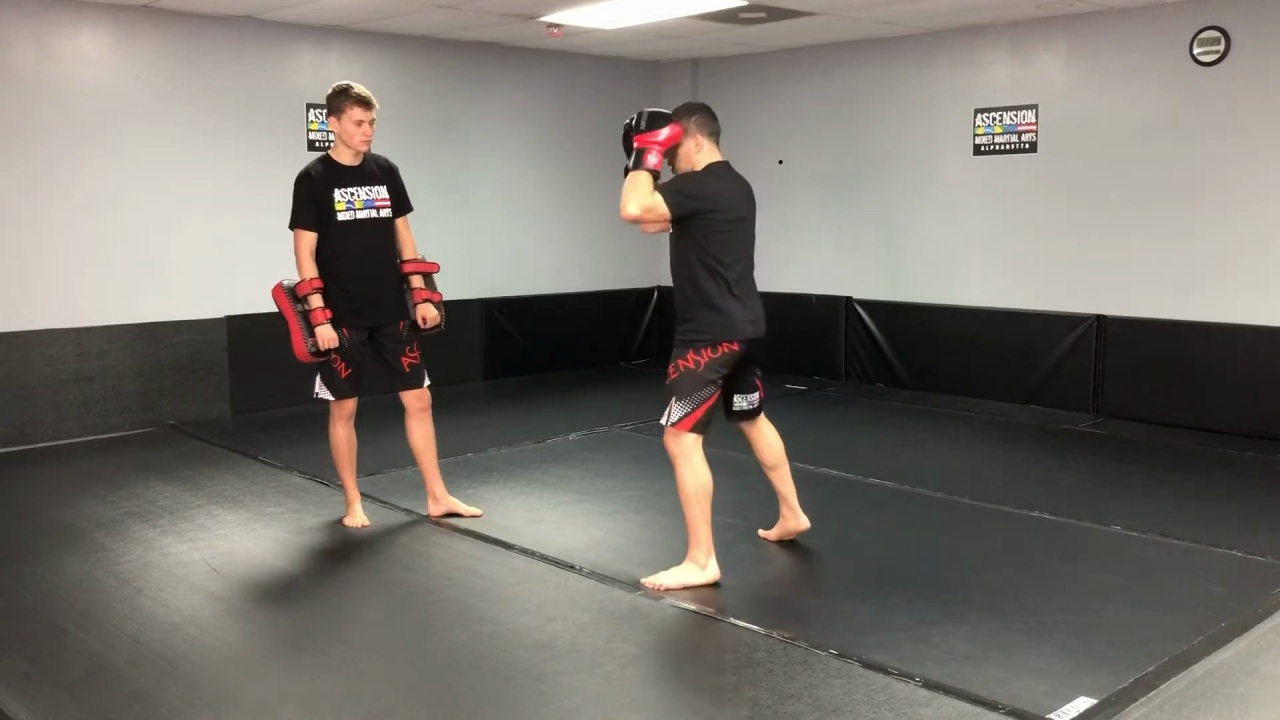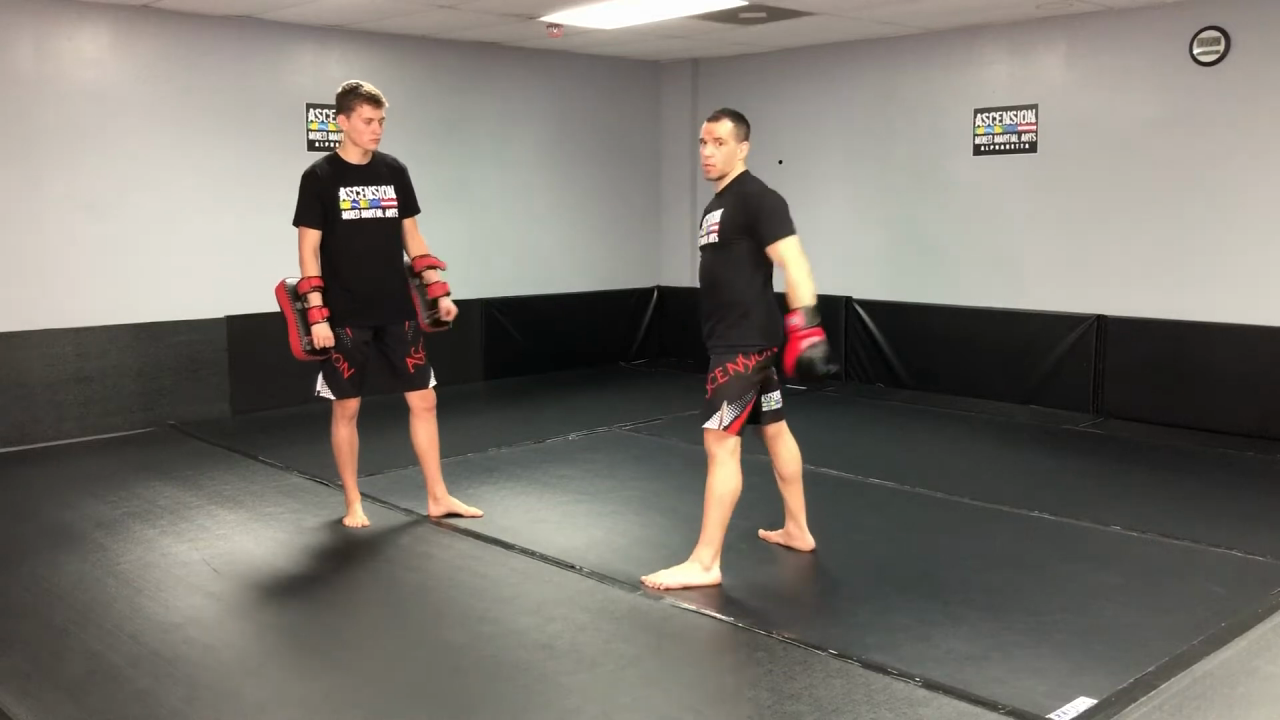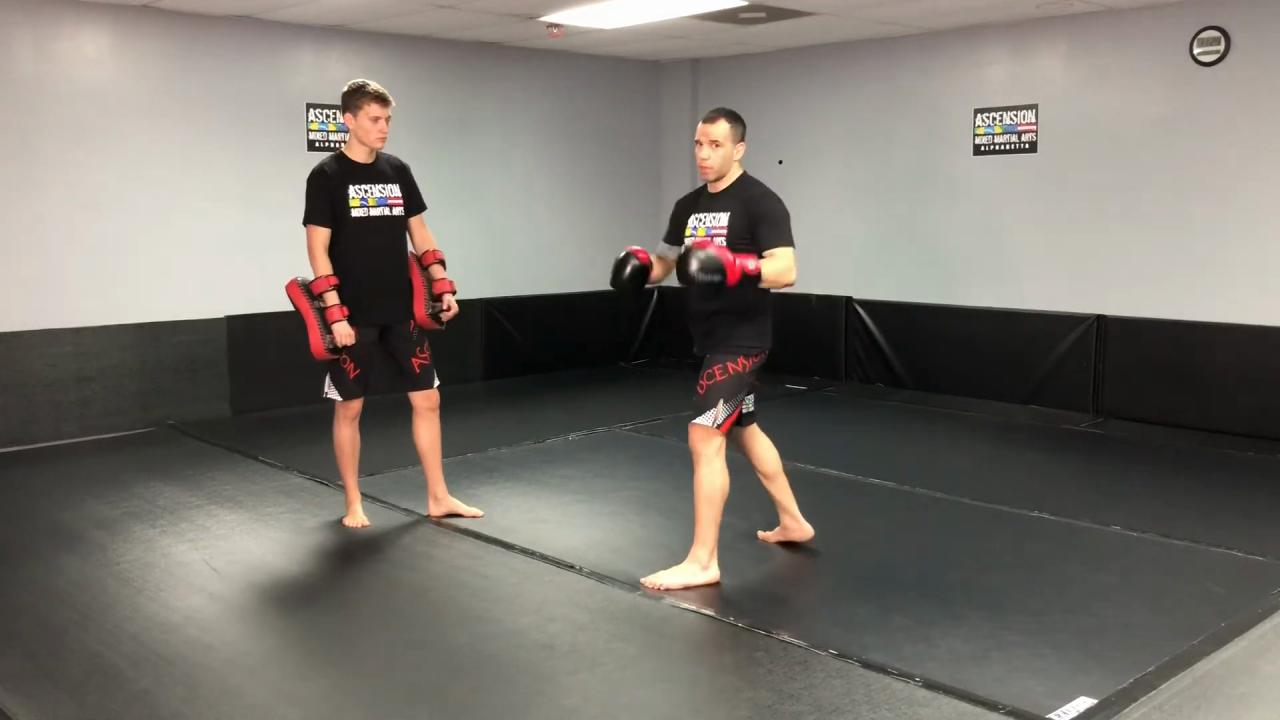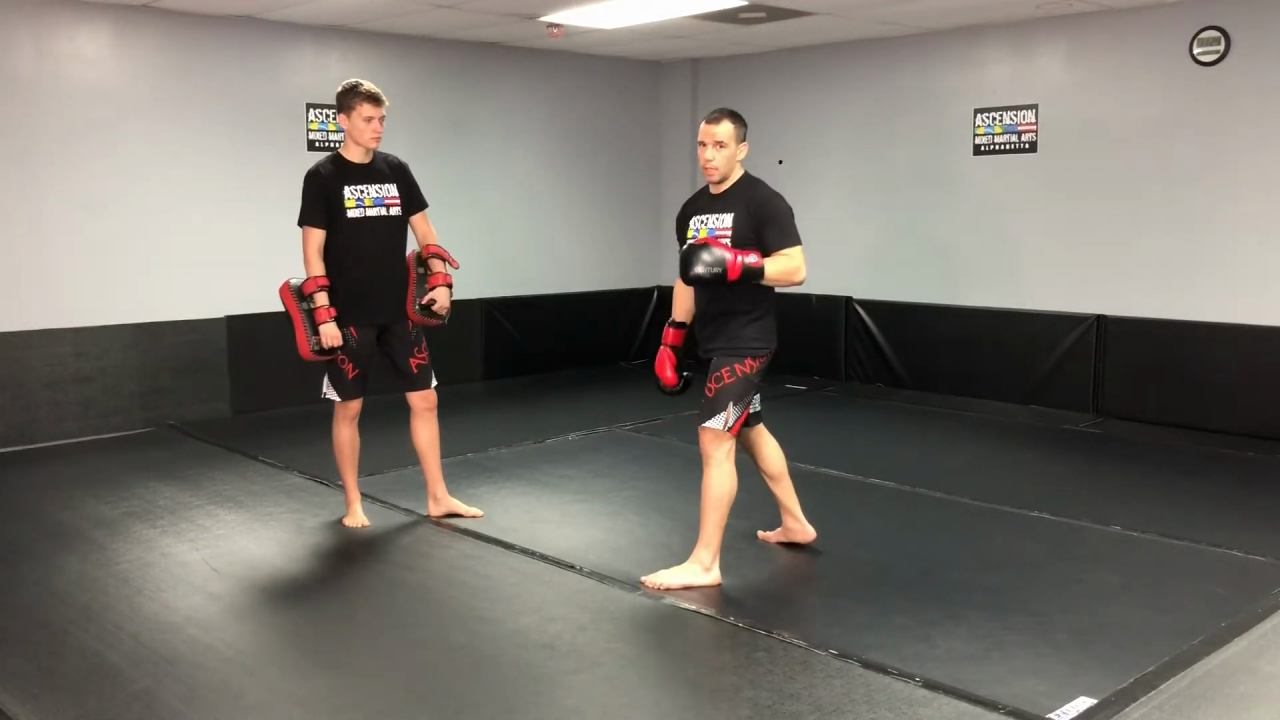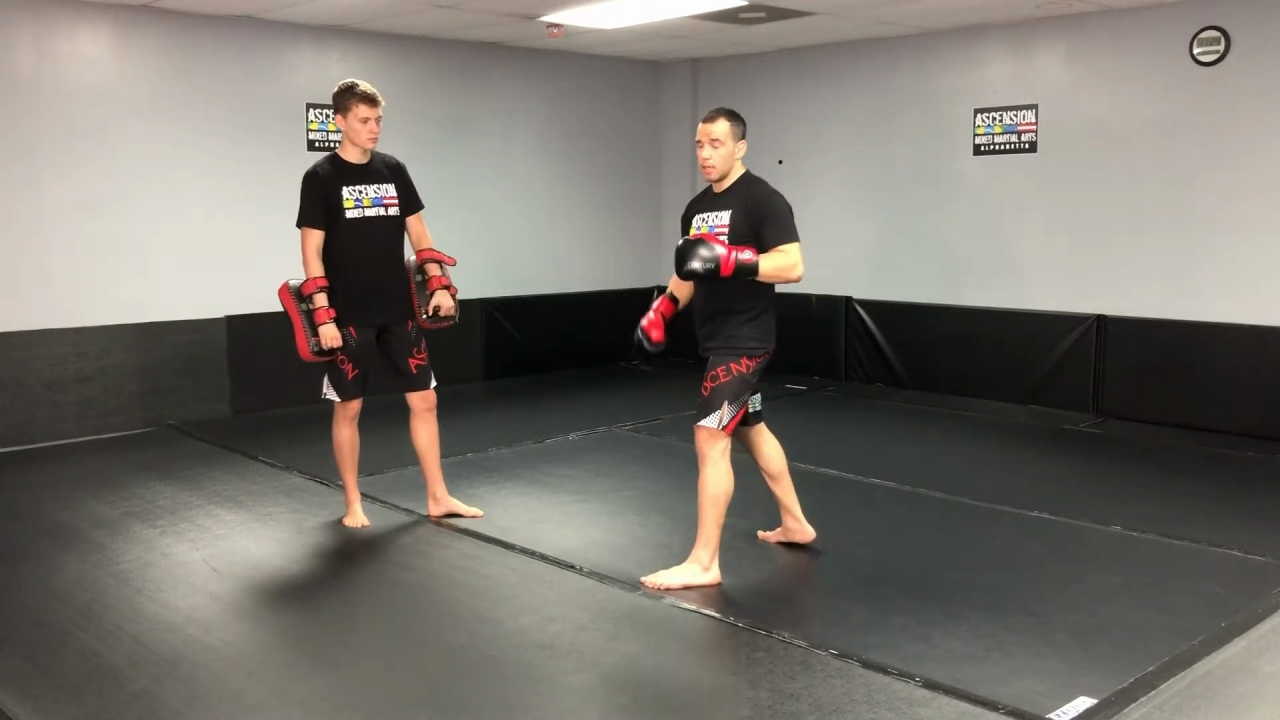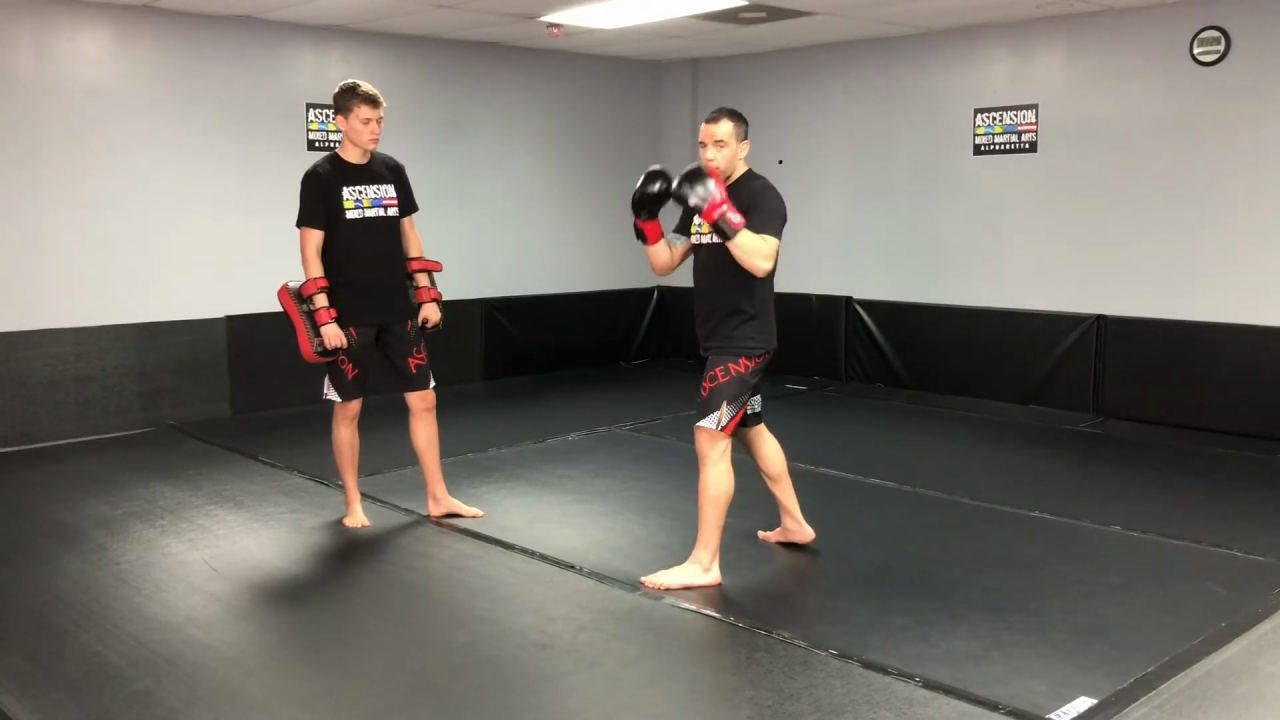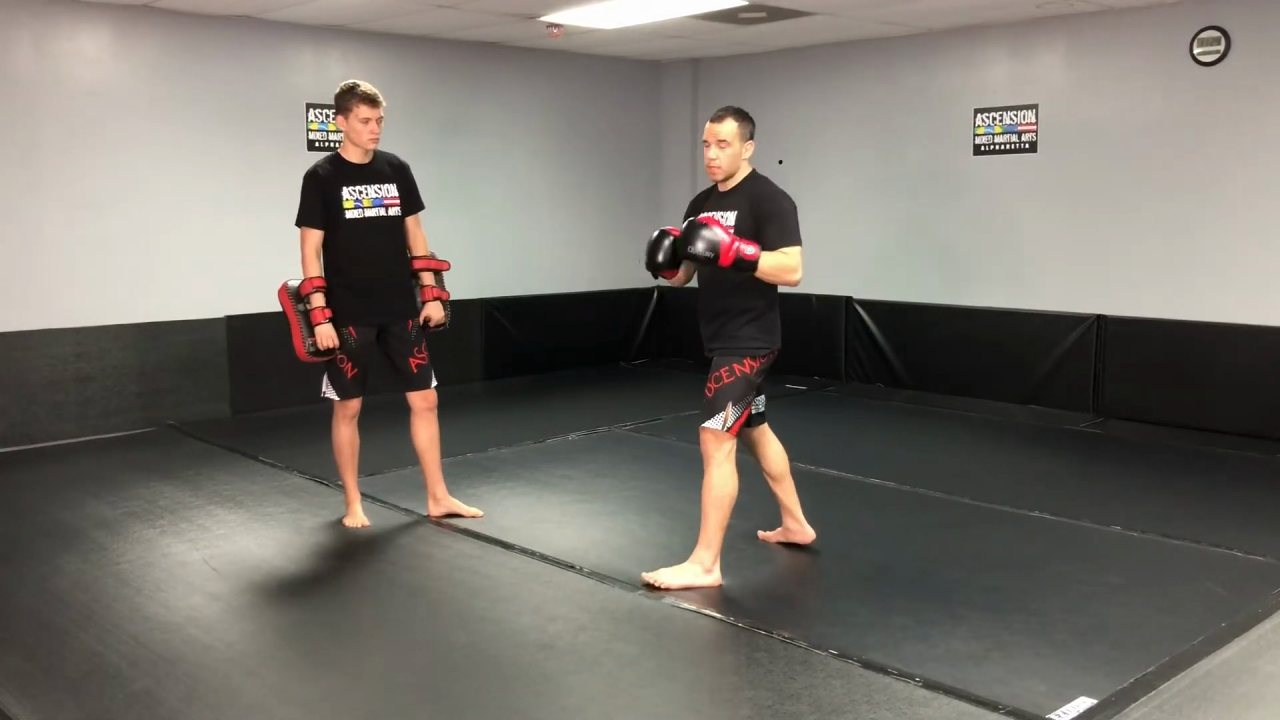
dt=0.7s
person 1, frame 1
left shoulder: (699, 185)
right shoulder: (734, 185)
left elbow: (633, 210)
right elbow: (655, 220)
left wrist: (647, 154)
right wrist: (645, 164)
left hip: (710, 333)
right hip: (744, 325)
left knee: (681, 438)
right knee: (753, 419)
left ankle: (701, 561)
right ankle: (791, 514)
person 1, frame 2
left shoulder: (757, 198)
right shoulder: (717, 203)
left elbow: (794, 262)
left wrist: (806, 326)
left hip: (743, 343)
right hip: (732, 337)
left knee: (721, 442)
right knee: (773, 428)
left ankle: (705, 562)
right ankle: (797, 529)
person 1, frame 3
left shoulder: (760, 202)
right shoulder: (690, 205)
left elbow: (786, 270)
right elbow: (663, 260)
left wrist: (733, 266)
right wrist: (638, 263)
left hip: (740, 340)
right hip: (712, 338)
left knee: (705, 438)
right knee: (744, 429)
left ankle: (702, 561)
right ankle: (792, 521)
person 1, frame 4
left shoulder: (763, 201)
right shoulder: (692, 208)
left elbow: (795, 269)
right elbow: (687, 279)
left wrist: (735, 263)
right wrist: (671, 340)
left hip: (745, 341)
right hip: (715, 340)
left knee: (715, 441)
right knee: (751, 430)
left ankle: (704, 563)
right ankle: (795, 523)
person 1, frame 5
left shoulder: (762, 199)
right shoulder: (697, 208)
left elbow: (792, 266)
right elbow: (688, 273)
left wrist: (730, 258)
right wrist: (661, 311)
left hip: (743, 340)
right hip: (718, 338)
left knee: (710, 439)
right knee: (752, 429)
left ankle: (703, 563)
right ankle: (794, 523)
person 1, frame 6
left shoulder: (760, 194)
right shoulder: (700, 203)
left elbow: (760, 261)
right elbow: (663, 264)
left wrist: (719, 211)
right wrist: (646, 218)
left hip: (743, 340)
right hip: (721, 338)
left knee: (710, 440)
right knee: (752, 429)
left ankle: (704, 563)
right ankle: (794, 523)
person 1, frame 7
left shoulder: (768, 199)
right shoulder: (701, 204)
left elbow: (791, 270)
right elbow: (687, 274)
left wrist: (732, 250)
right wrist: (668, 263)
left hip: (748, 341)
right hip: (723, 339)
left knee: (716, 441)
right knee: (756, 429)
left ankle: (705, 564)
right ankle: (795, 524)
person 2, frame 1
left shoulder: (385, 170)
right shoulder: (313, 179)
right elbow: (305, 253)
left wrist: (421, 295)
right wrist: (320, 316)
left hip: (391, 311)
right hip: (342, 316)
left knee: (419, 399)
right knee: (343, 409)
left ankle: (437, 496)
right ankle: (353, 503)
person 2, frame 2
left shoulder: (394, 170)
right shoulder: (320, 177)
left elbow: (412, 236)
right elbow: (309, 250)
left wrist: (438, 290)
right wrist: (316, 314)
left hip: (397, 311)
right hip: (346, 316)
left knee: (423, 399)
right knee: (346, 408)
left ankle: (438, 496)
right ankle: (353, 503)
person 2, frame 3
left shoulder: (397, 169)
right shoulder: (327, 176)
left elbow: (419, 234)
right elbow: (318, 248)
left wrist: (443, 286)
right wrist: (335, 312)
left hip: (402, 309)
right hip: (354, 315)
left knee: (427, 399)
right knee: (348, 408)
left ankle: (438, 497)
right ankle: (353, 503)
person 2, frame 4
left shoulder: (396, 169)
right shoulder: (323, 177)
left elbow: (423, 230)
right elbow: (313, 250)
left wrist: (440, 281)
right wrist: (324, 313)
left hip: (399, 311)
right hip: (350, 316)
left knee: (424, 399)
right knee: (348, 407)
left ankle: (438, 497)
right ankle: (353, 503)
person 2, frame 5
left shoulder: (393, 169)
right shoulder: (321, 178)
left elbow: (418, 231)
right elbow: (312, 252)
left wrist: (439, 285)
right wrist: (324, 315)
left hip: (399, 310)
right hip: (349, 317)
left knee: (424, 399)
right knee: (348, 408)
left ankle: (438, 497)
right ankle: (353, 503)
person 2, frame 6
left shoulder: (392, 170)
right shoulder: (321, 177)
right elbow: (311, 250)
left wrist: (427, 295)
right wrist: (325, 315)
left hip: (398, 310)
right hip: (349, 316)
left knee: (423, 399)
right knee: (348, 408)
left ankle: (437, 496)
right ankle: (353, 503)
person 2, frame 7
left shoulder: (397, 169)
right shoulder: (322, 177)
left elbow: (415, 233)
right elbow: (311, 250)
left wrist: (432, 294)
right wrist: (319, 314)
left hip: (401, 309)
right hip: (349, 315)
left knee: (425, 398)
right knee: (348, 407)
left ankle: (438, 497)
right ankle: (353, 503)
